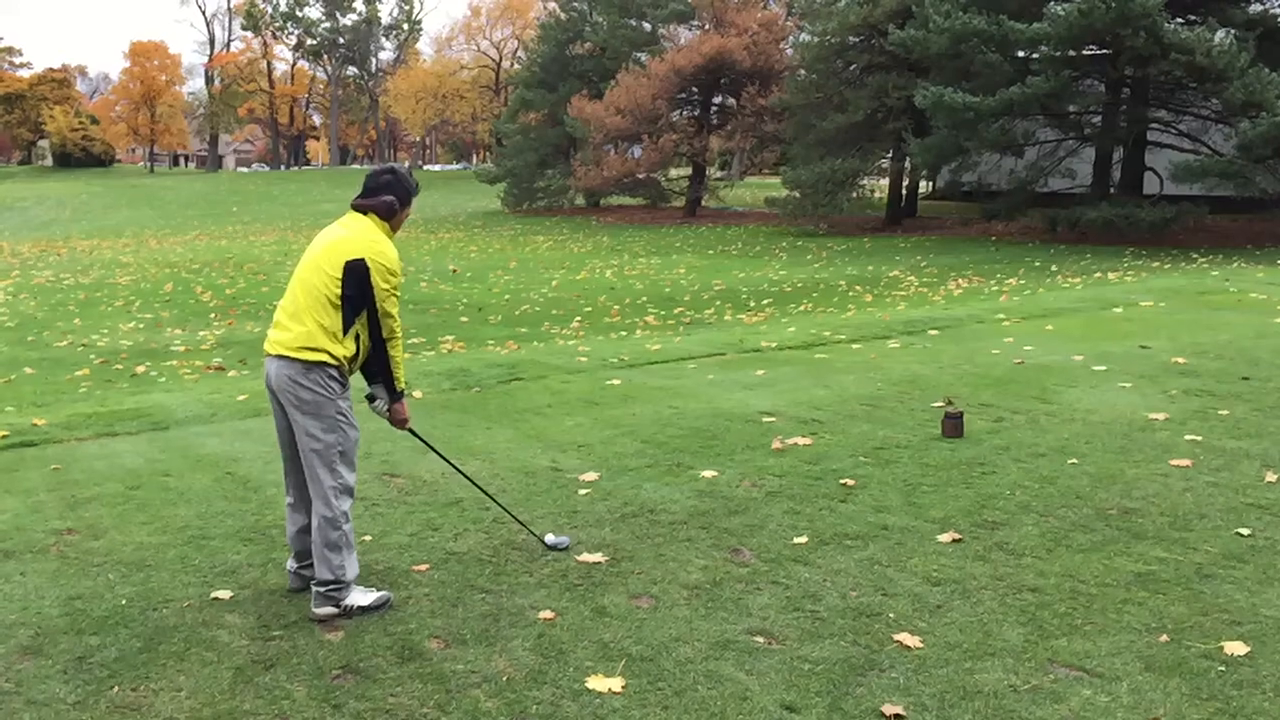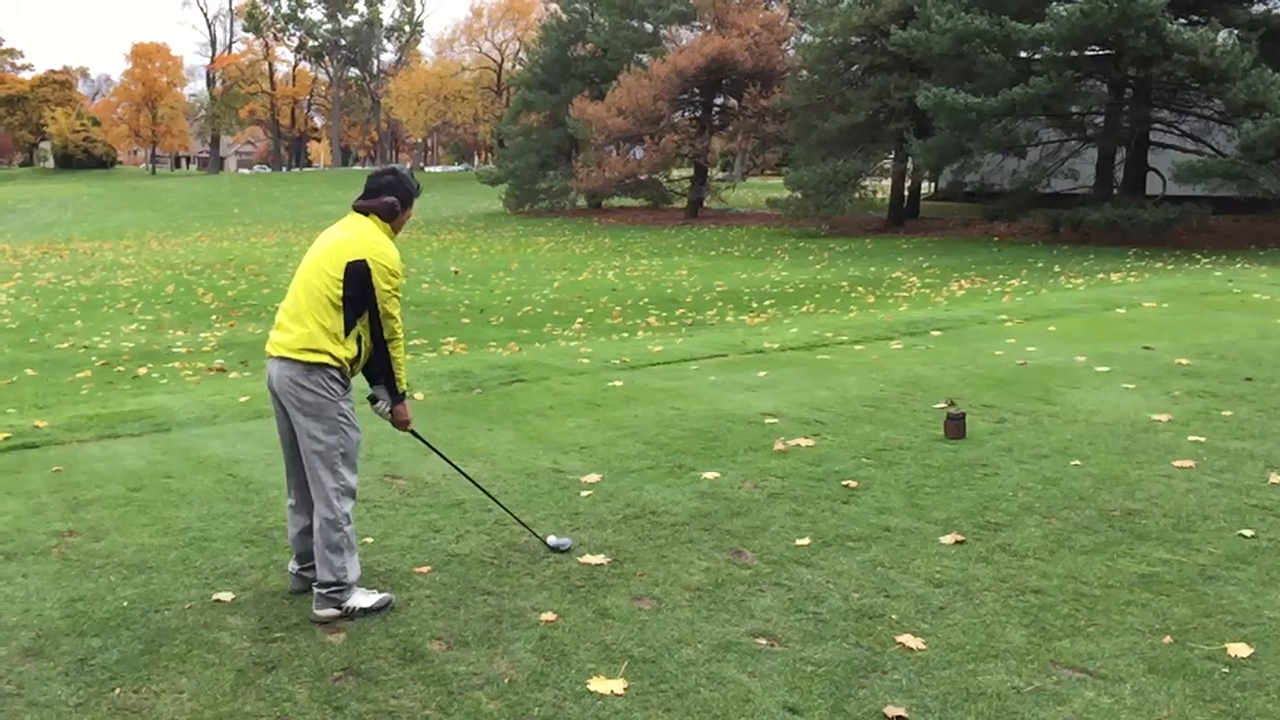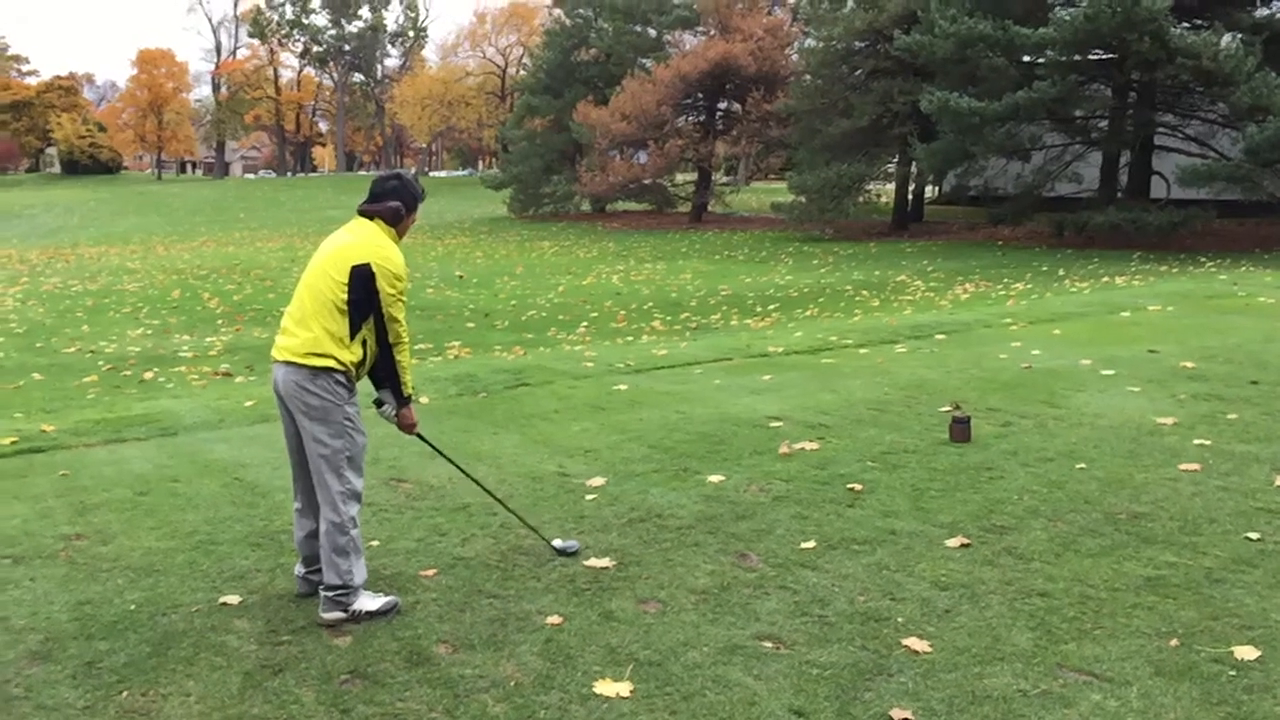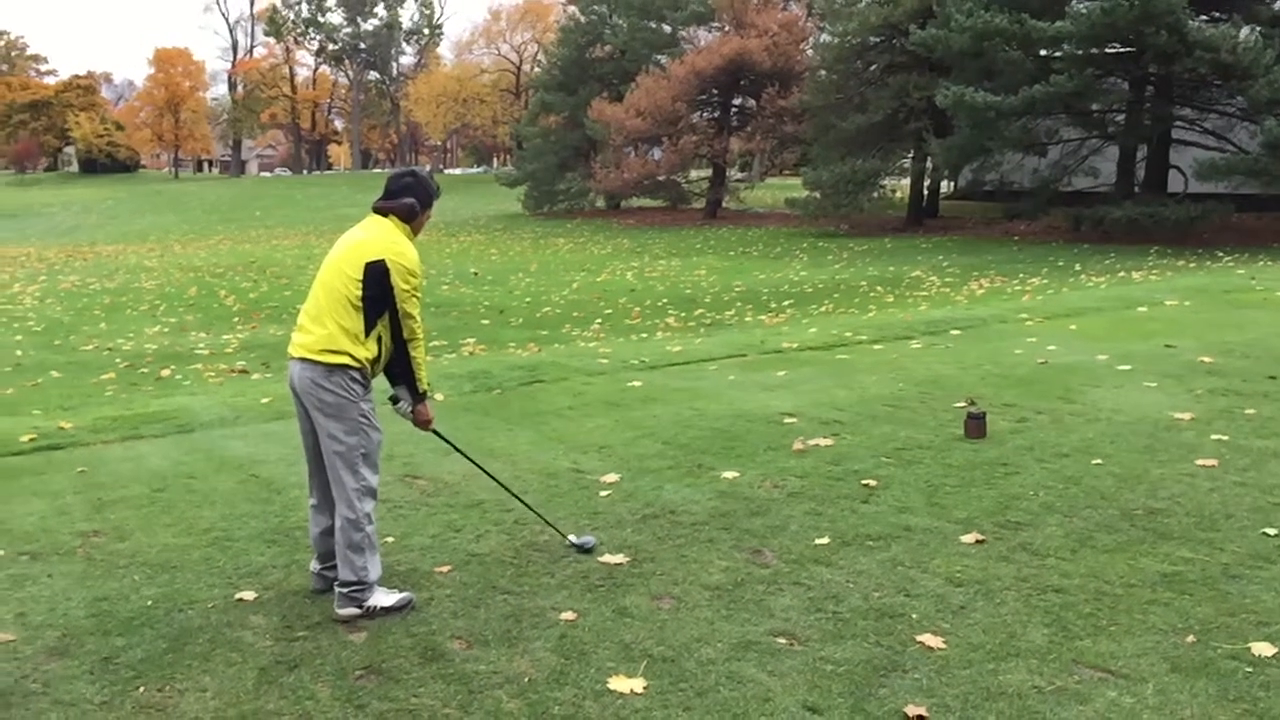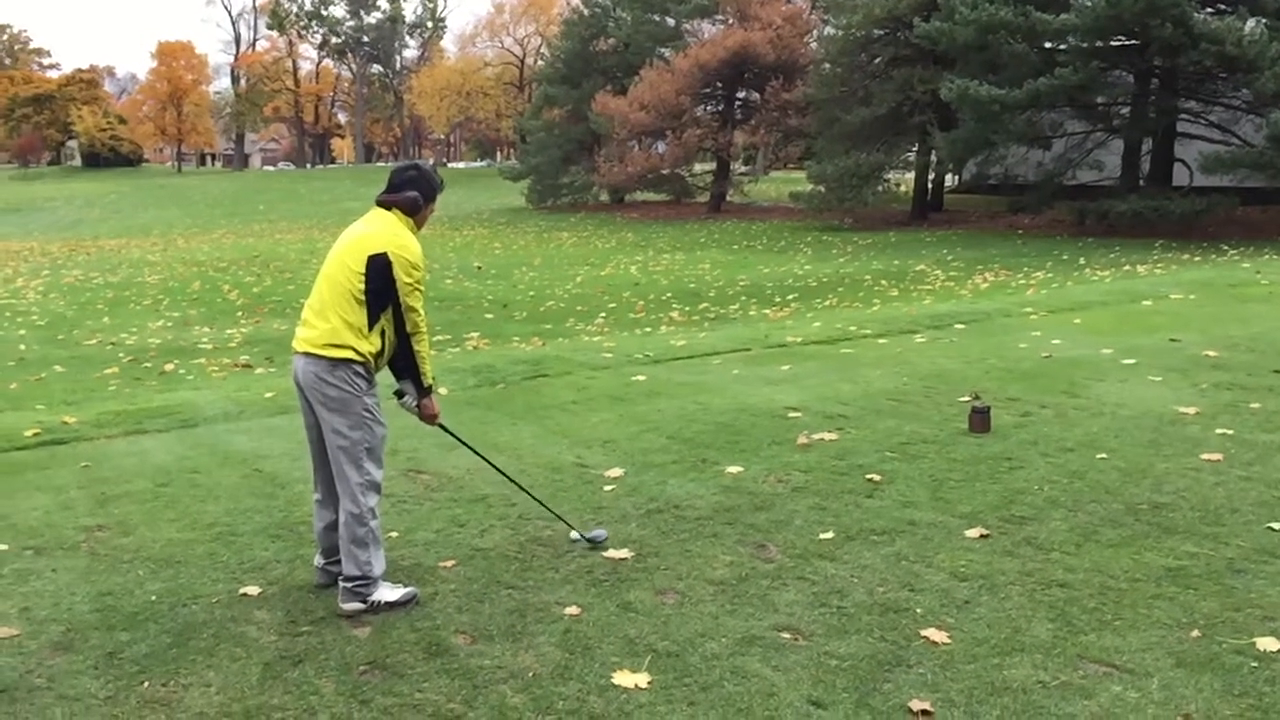
dt=0.4s
person 1, frame 1
left shoulder: (339, 232)
right shoulder: (378, 250)
right elbow: (383, 329)
left wrist: (375, 385)
right wrist: (394, 394)
left hip: (280, 360)
right hip: (313, 370)
left knee: (304, 476)
right knee: (332, 483)
left ankle: (305, 565)
right ankle: (334, 590)
person 1, frame 2
left shoulder: (341, 232)
right shoulder: (379, 251)
right elbow: (384, 330)
left wrist: (377, 387)
right wrist: (396, 396)
left hip: (282, 361)
right hip: (315, 372)
left knee: (306, 478)
right knee: (334, 485)
left ankle: (306, 567)
right ankle: (335, 593)
person 1, frame 3
left shoulder: (346, 237)
right shoulder: (384, 256)
right elbow: (390, 334)
left wrist: (384, 391)
right wrist: (402, 399)
left hip: (289, 366)
right hip: (320, 375)
left knee: (312, 482)
right knee: (341, 488)
left ankle: (313, 569)
right ankle: (341, 595)
person 1, frame 4
left shoulder: (362, 234)
right shoulder: (398, 252)
right elbow: (405, 330)
left wrist: (400, 388)
right wrist: (418, 396)
left hip: (305, 363)
right hip: (336, 372)
left knee: (328, 478)
right knee: (355, 484)
left ankle: (328, 566)
right ankle: (357, 590)
person 1, frame 5
left shoulder: (367, 228)
right shoulder: (401, 245)
right elbow: (409, 324)
left wrist: (405, 382)
right wrist: (424, 390)
left hip: (309, 357)
right hip: (340, 367)
left knee: (332, 473)
right knee: (360, 479)
left ankle: (332, 561)
right ankle: (361, 586)
